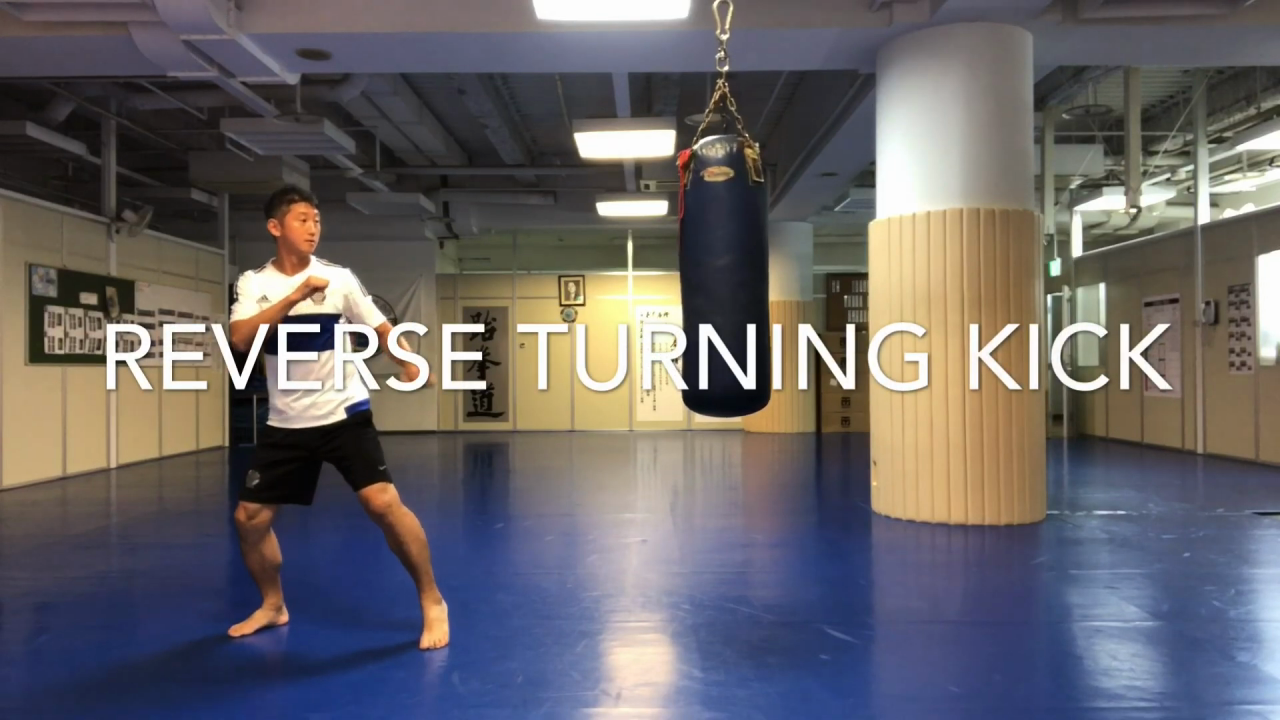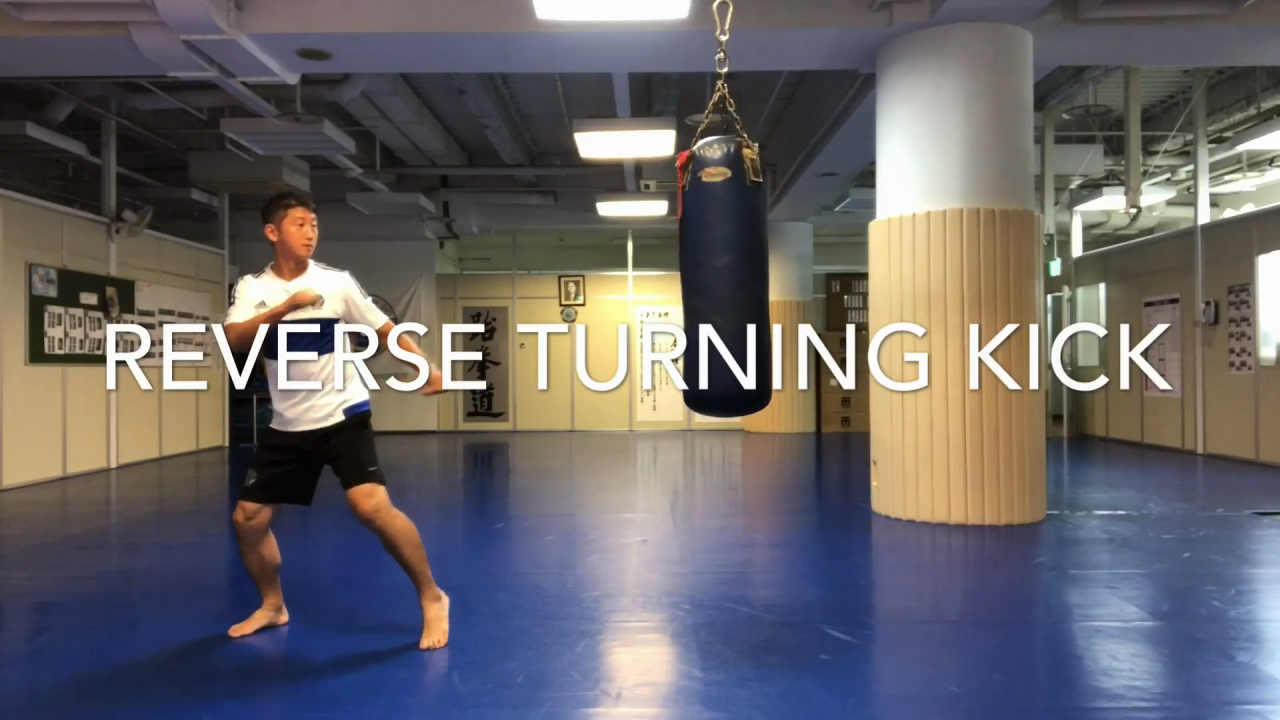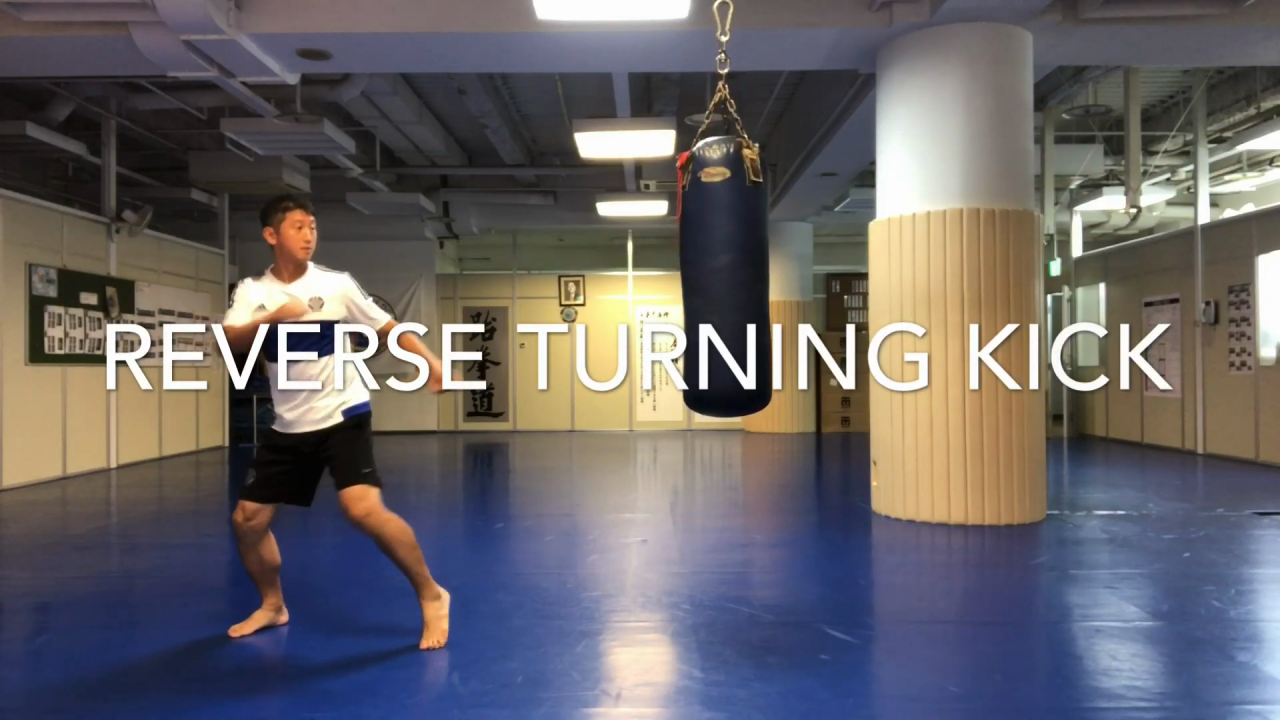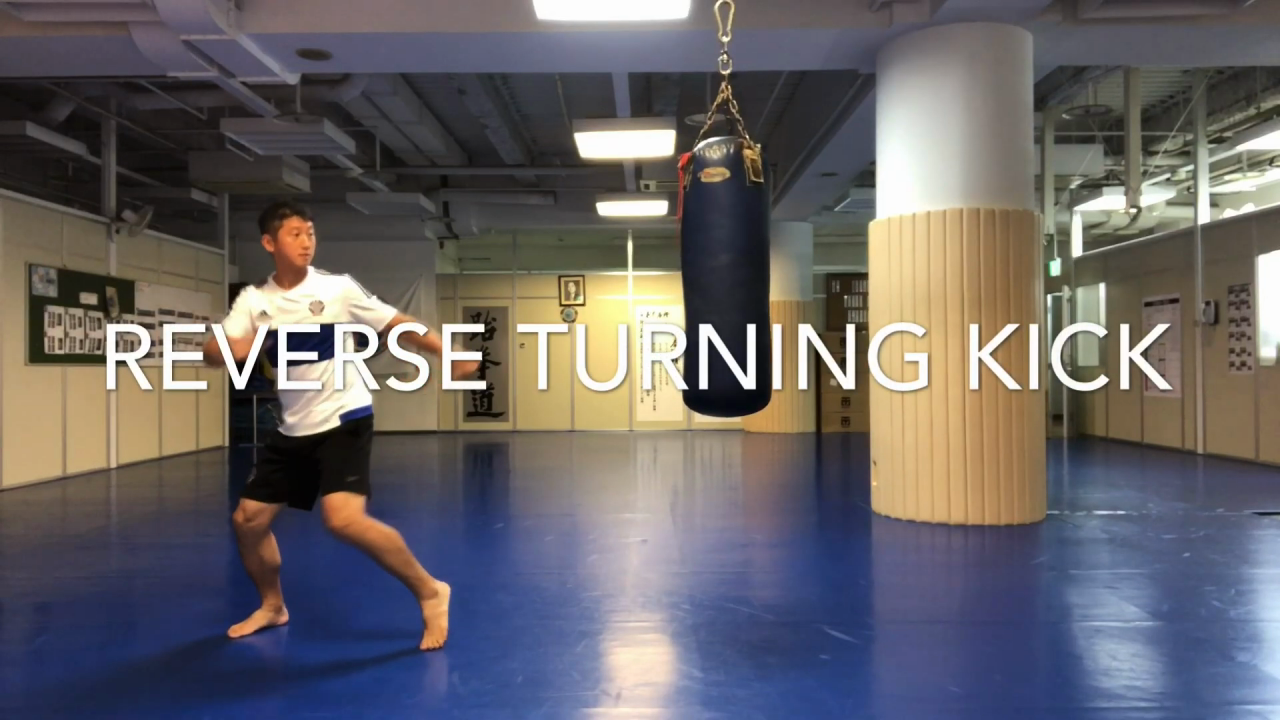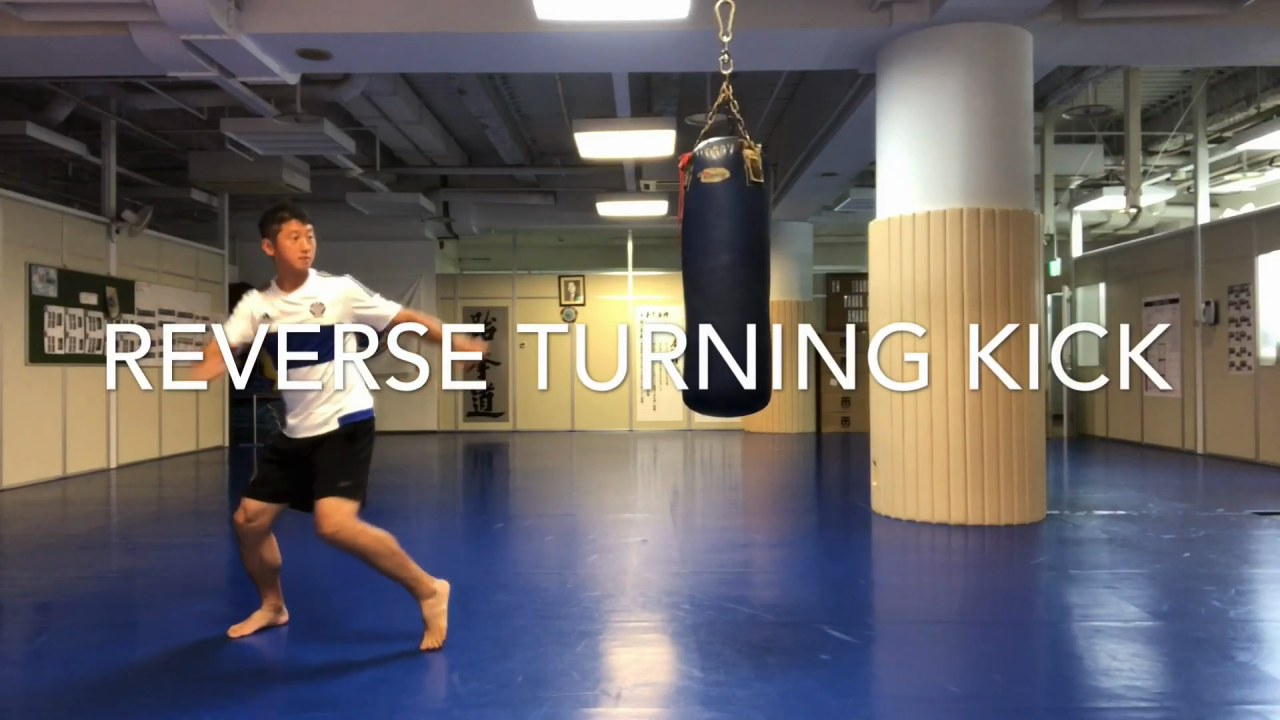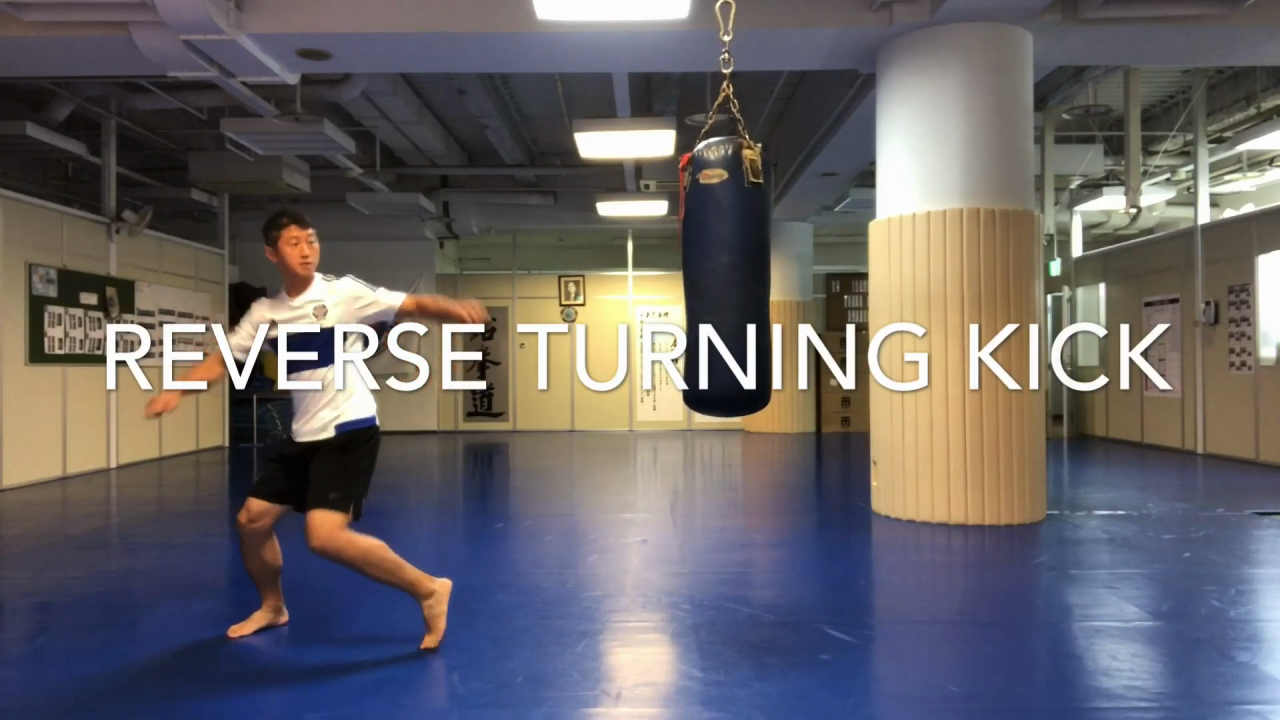
dt=0.2s
person 1, frame 1
left shoulder: (339, 278)
right shoulder: (253, 283)
left elbow: (381, 328)
right elbow: (239, 339)
left wrist: (412, 365)
right wrist: (295, 296)
left hip: (344, 413)
right hip: (285, 424)
left knee: (382, 502)
right knee: (249, 517)
left ankle: (432, 601)
right ankle: (273, 605)
person 1, frame 2
left shoulder: (337, 282)
right shoulder: (251, 288)
left elbow: (385, 329)
right elbow: (232, 341)
left wrist: (427, 367)
right wrist: (281, 310)
left hip: (343, 415)
right hip: (287, 426)
left knee: (371, 506)
right knee: (247, 518)
left ankle: (432, 598)
right ankle: (273, 606)
person 1, frame 3
left shoulder: (337, 285)
right shoulder: (251, 291)
left elbow: (389, 329)
right elbow: (226, 341)
left wrist: (435, 364)
right wrist: (268, 321)
left hip: (343, 416)
right hip: (288, 428)
left knee: (363, 508)
right knee: (247, 518)
left ankle: (430, 596)
right ankle: (272, 605)
person 1, frame 4
left shoulder: (338, 288)
right shoulder: (253, 300)
left elbow: (398, 323)
right elbow: (215, 347)
left wrist: (449, 354)
right wrist: (228, 351)
left hip: (345, 422)
right hip: (292, 431)
left knee: (343, 518)
right knee: (248, 519)
left ankle: (429, 592)
right ankle: (272, 606)
person 1, frame 5
left shoulder: (340, 291)
right shoulder: (254, 305)
left elbow: (406, 317)
right elbow: (217, 349)
left wrist: (458, 341)
right wrist: (196, 374)
left hip: (347, 425)
right hip: (296, 433)
left knee: (335, 524)
right knee: (248, 519)
left ankle: (429, 591)
right ankle: (272, 606)
person 1, frame 6
left shoulder: (344, 292)
right shoulder: (264, 312)
left elbow: (413, 304)
right elbow: (225, 360)
left wrist: (455, 310)
right wrist: (176, 392)
left hip: (350, 431)
right hip: (303, 437)
left knee: (326, 536)
right knee: (252, 520)
left ankle: (428, 590)
right ankle: (272, 606)
